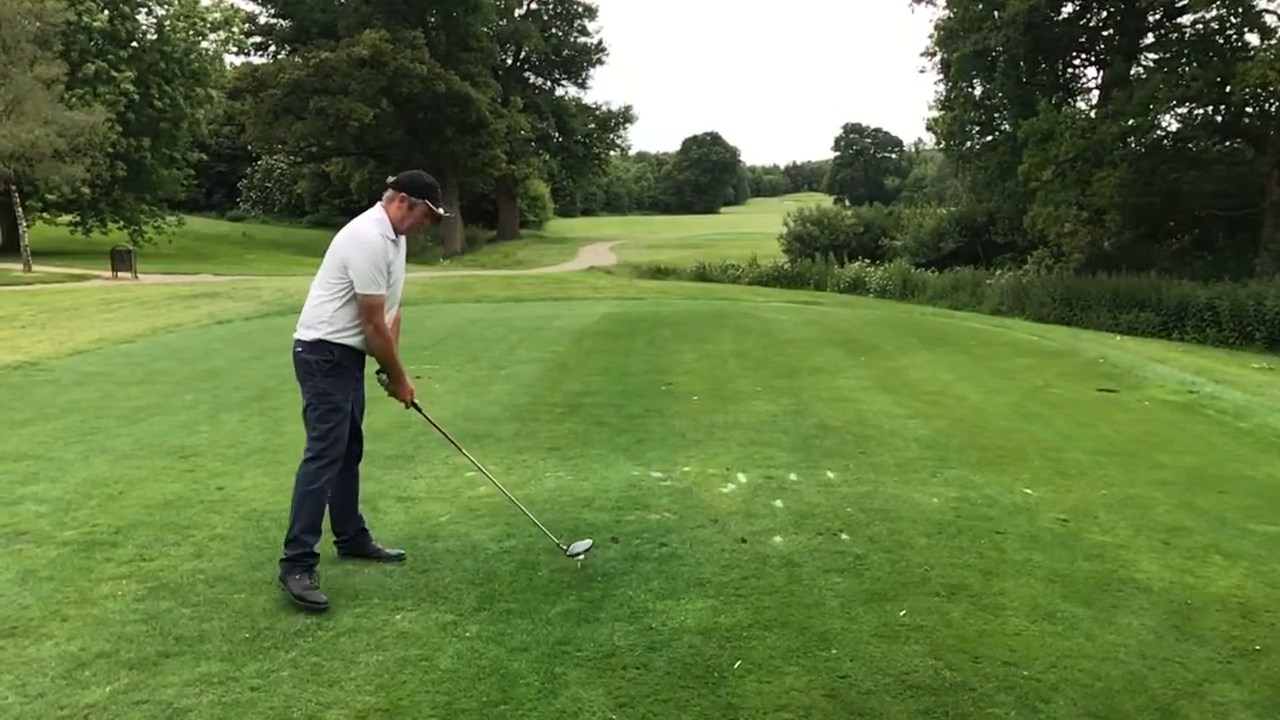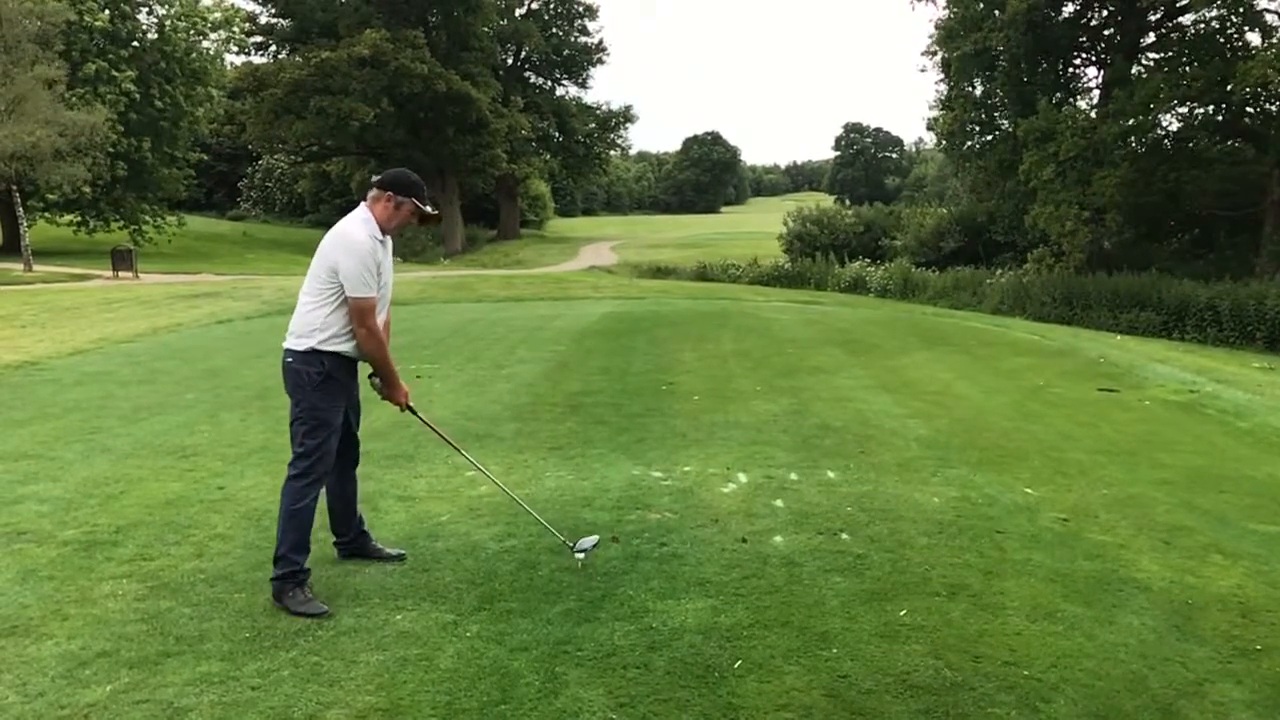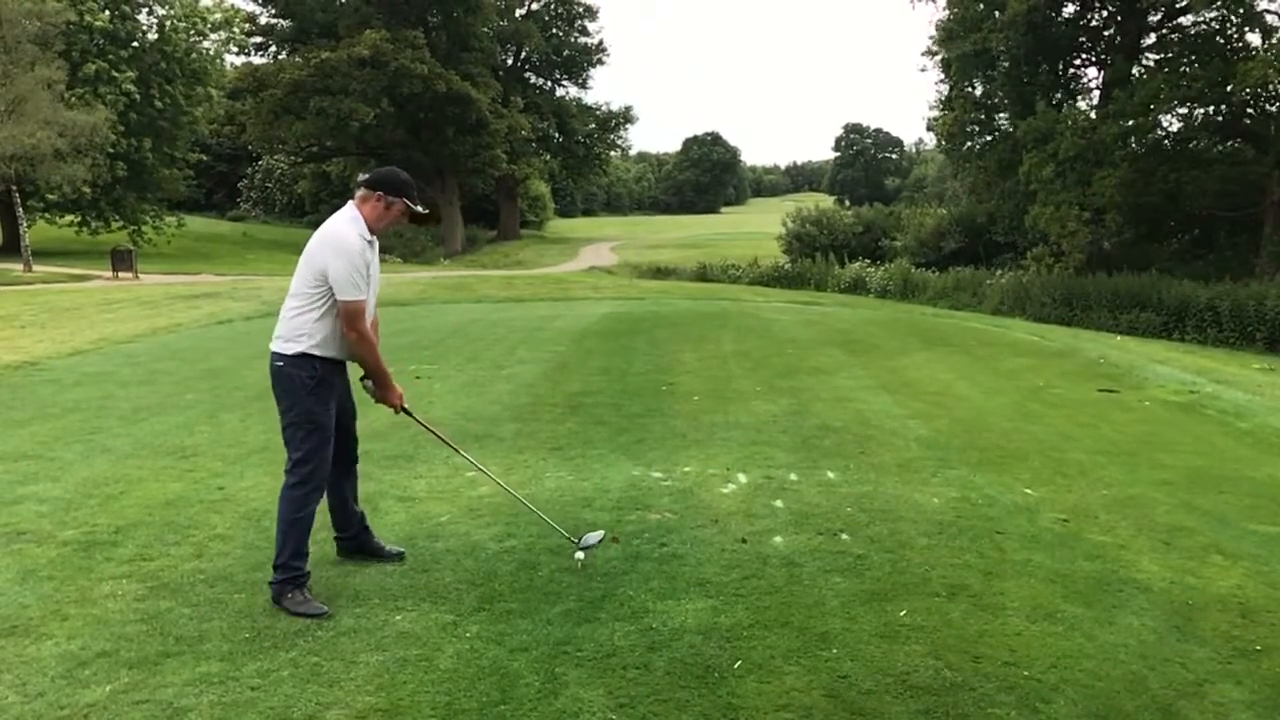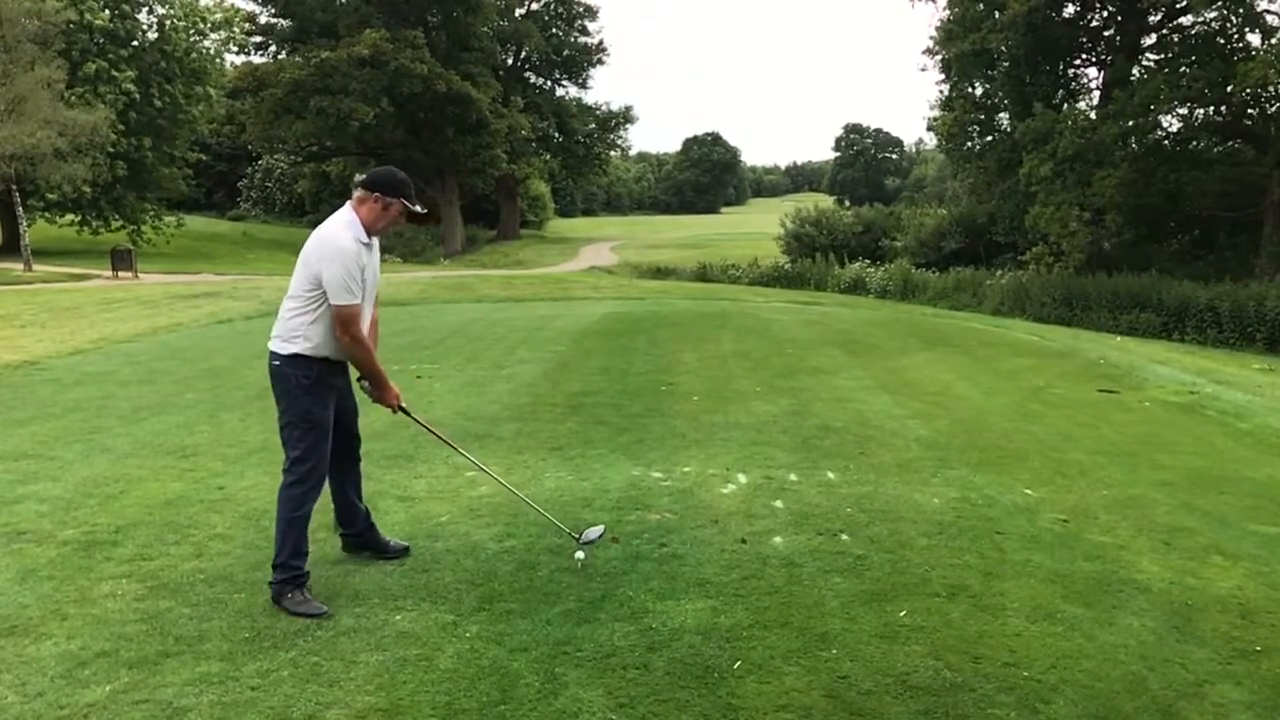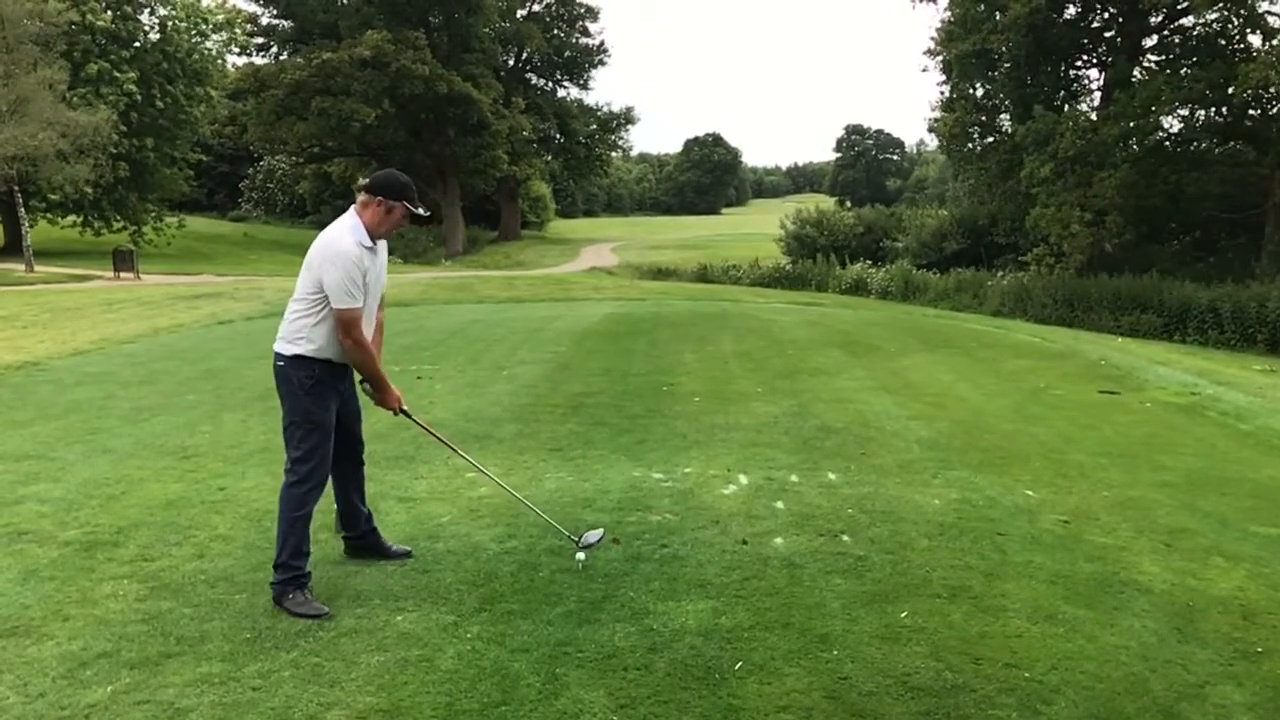
dt=0.2s
person 1, frame 1
left shoulder: (394, 237)
right shoulder: (368, 239)
left elbow: (392, 311)
right elbow: (374, 322)
left wrist: (392, 370)
right wrist: (399, 378)
left hip: (345, 354)
right hip: (325, 353)
left knee: (348, 451)
right knee: (325, 452)
left ankle: (351, 537)
right ankle: (297, 562)
person 1, frame 2
left shoulder: (377, 236)
right shoulder: (357, 240)
left elbow: (380, 315)
right elbow: (365, 326)
left wrist: (384, 374)
right wrist: (393, 381)
left hip: (337, 361)
right hip: (315, 362)
left knee: (344, 456)
right knee: (311, 465)
left ankle: (351, 538)
right ankle: (288, 577)
person 1, frame 3
left shoulder: (363, 236)
right shoulder: (346, 242)
left elbow: (367, 315)
right elbow: (354, 330)
left wrist: (377, 375)
right wrist: (385, 383)
left hip: (328, 362)
right hip: (303, 364)
left knee: (343, 454)
right knee: (308, 470)
left ankle: (353, 537)
right ankle: (288, 580)
person 1, frame 4
left shoulder: (366, 237)
right shoulder: (341, 245)
left elbow: (368, 311)
right elbow: (348, 332)
left wrist: (374, 374)
right wrist: (382, 384)
left hip: (330, 362)
right hip: (301, 364)
left knee: (346, 452)
right knee: (307, 469)
left ankle: (358, 533)
right ankle: (288, 581)
person 1, frame 5
left shoulder: (375, 242)
right shoulder: (343, 249)
left elbow: (374, 312)
right elbow: (350, 335)
left wrist: (376, 375)
right wrist: (383, 387)
left hip: (336, 365)
right hip: (305, 366)
left knee: (349, 455)
right knee: (308, 470)
left ankle: (360, 536)
right ankle: (289, 581)
